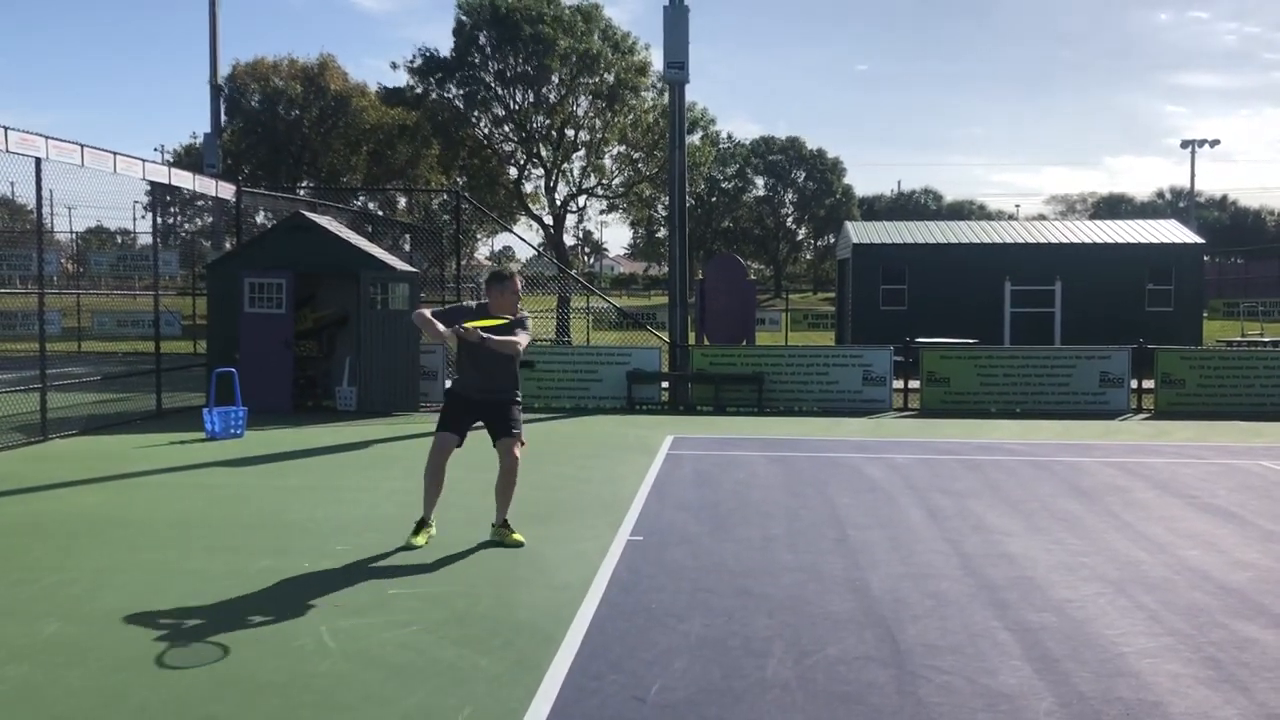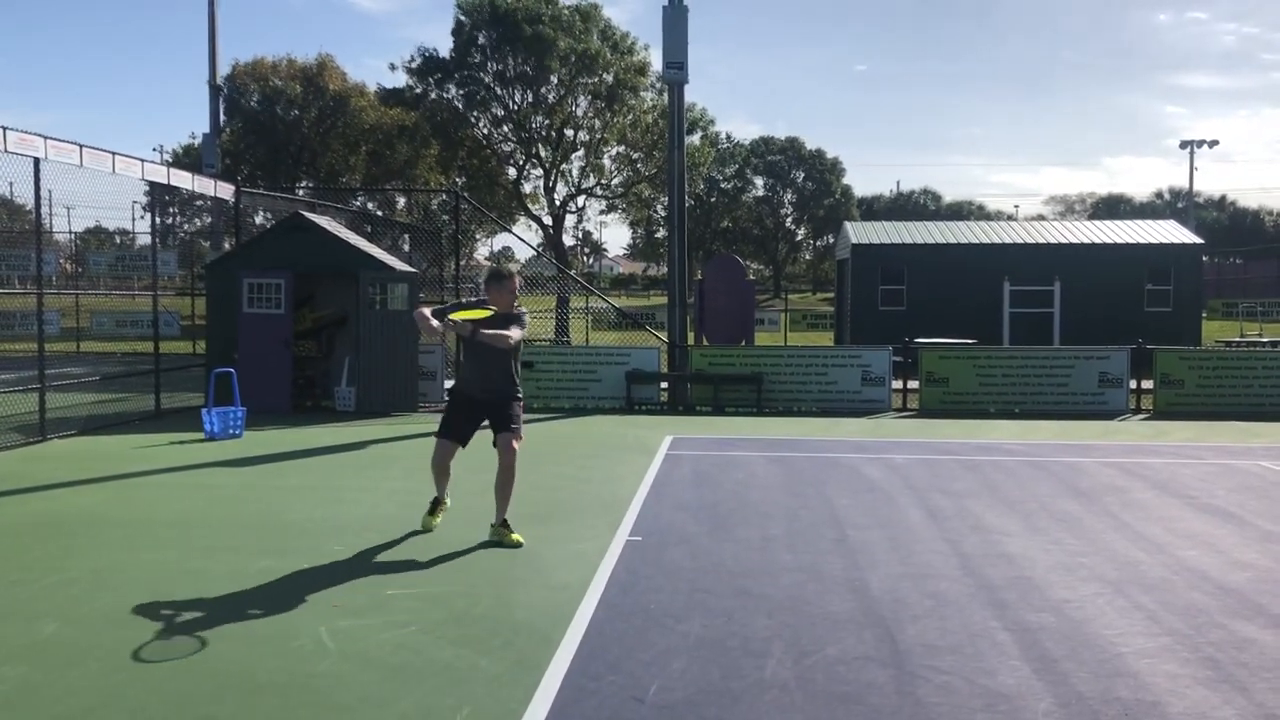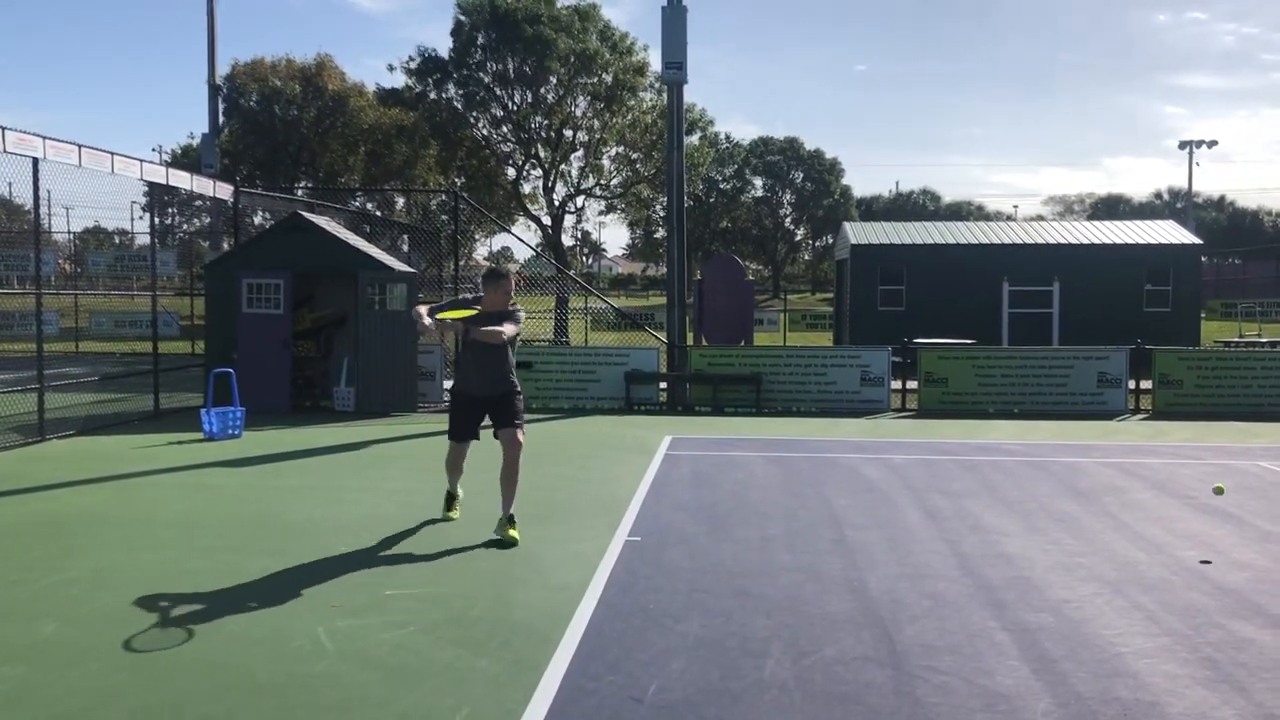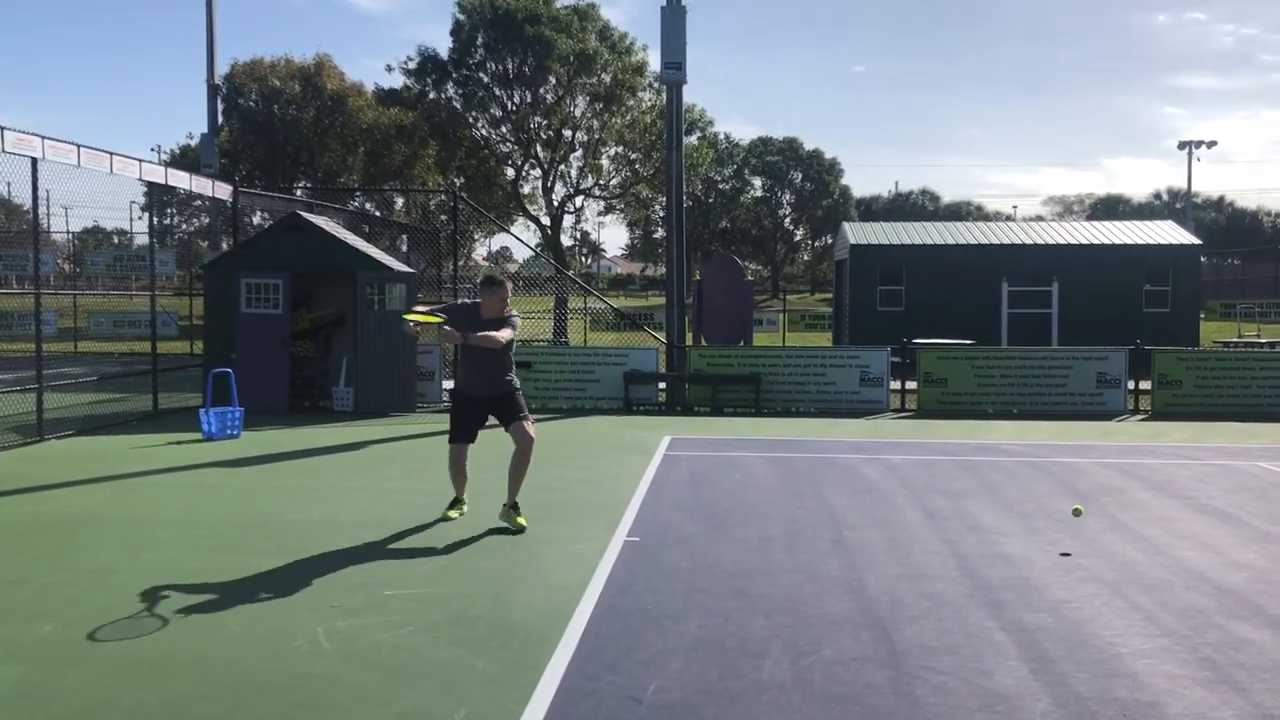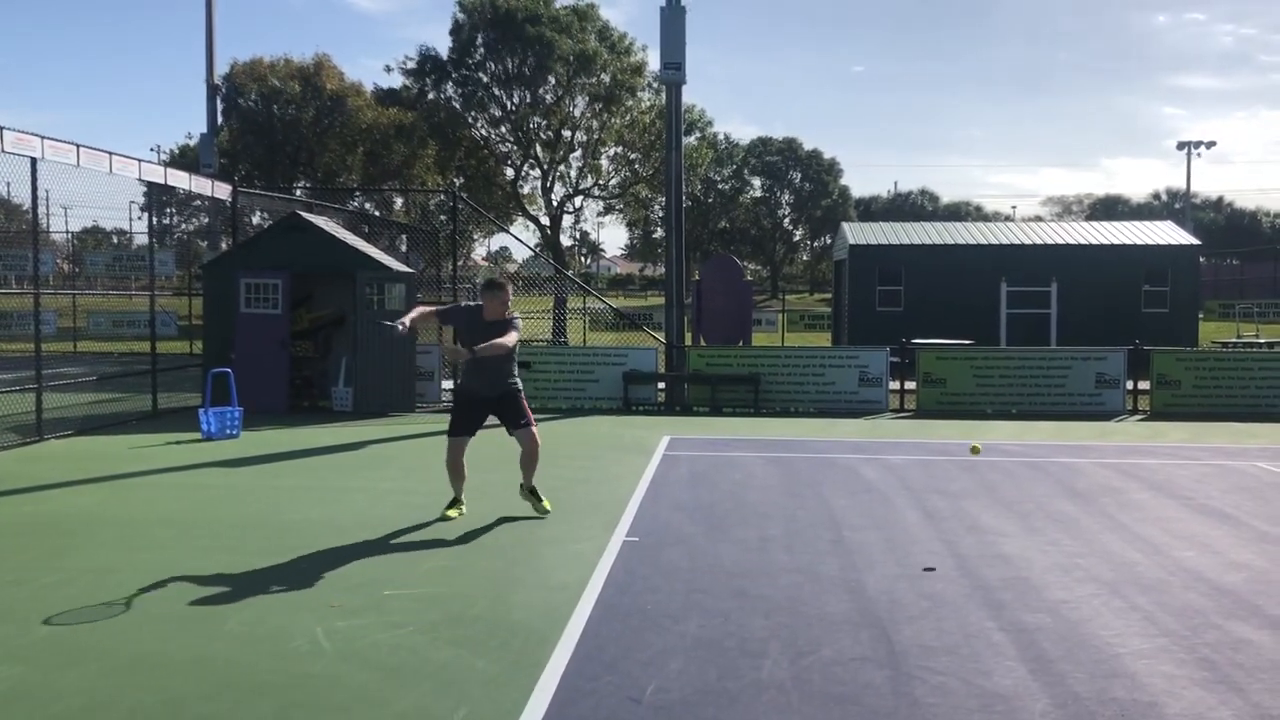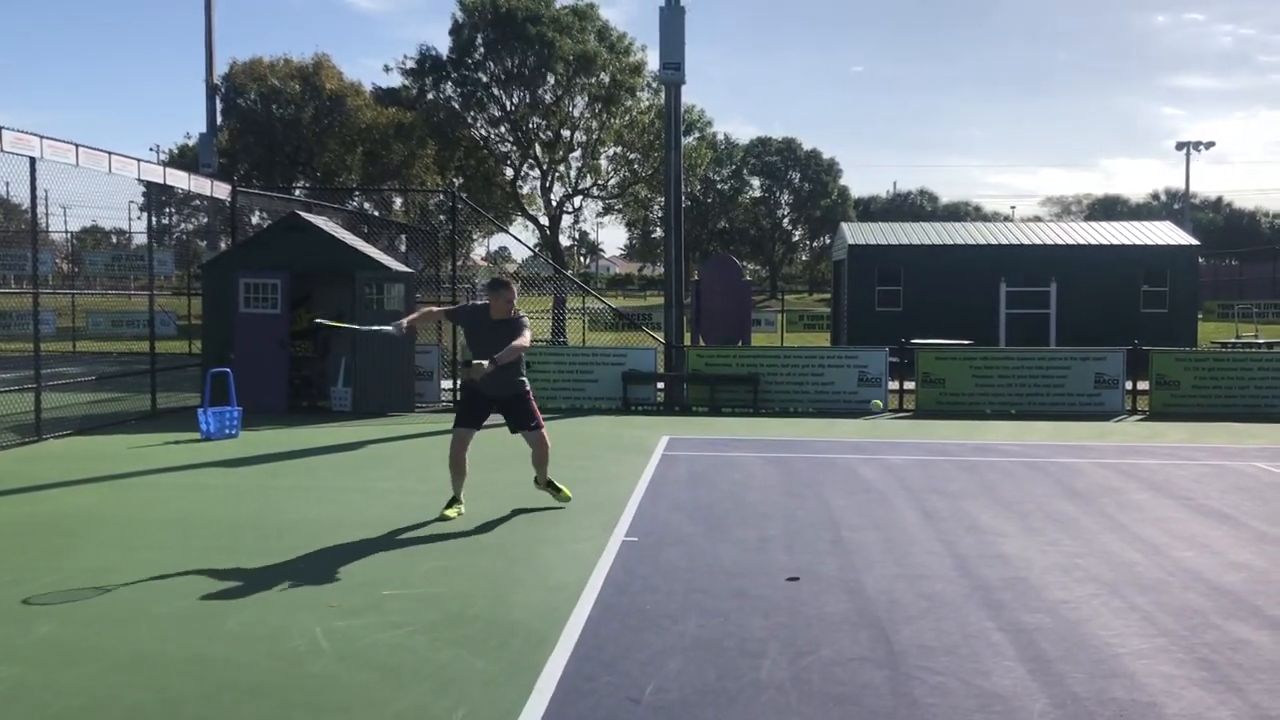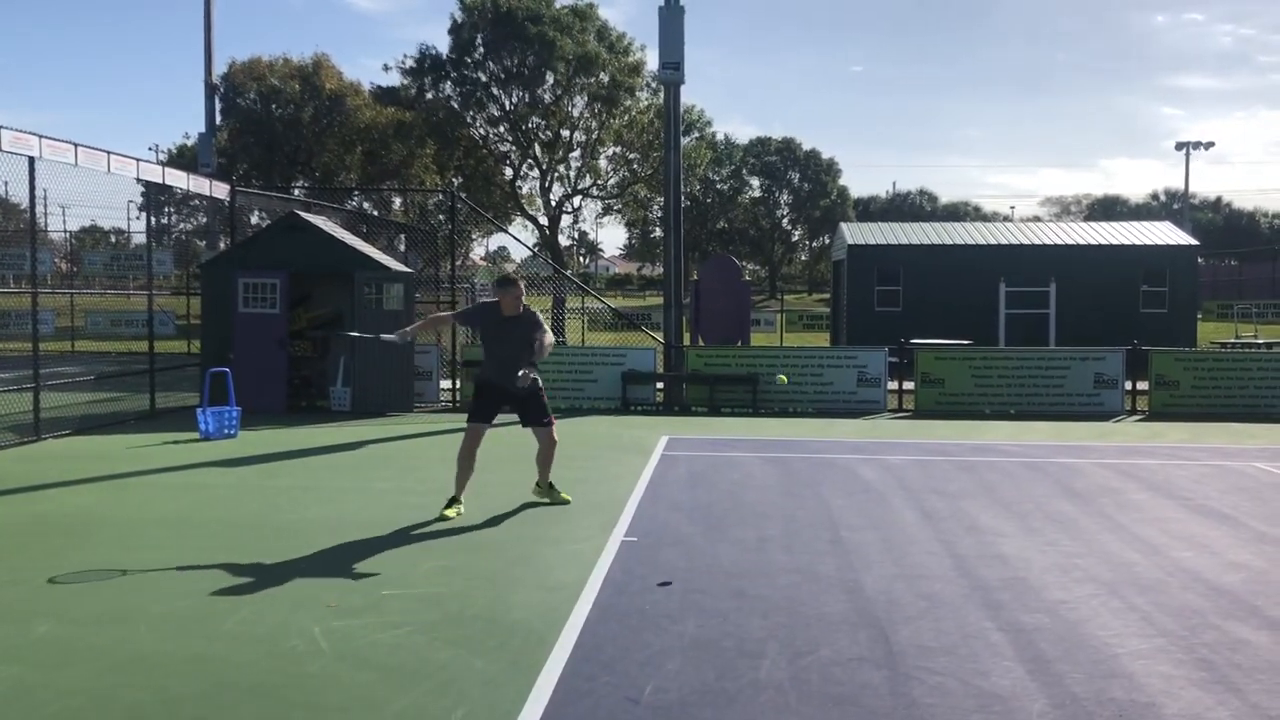
dt=0.1s
person 1, frame 1
left shoulder: (521, 320)
right shoulder: (467, 312)
left elbow: (516, 346)
right elbow: (420, 314)
left wrist: (481, 338)
right wrist: (434, 327)
left hip: (503, 398)
right hip: (463, 395)
left knee: (510, 458)
right knee: (439, 451)
left ankle: (500, 524)
right ankle: (425, 521)
person 1, frame 2
left shoulder: (518, 316)
right shoulder: (467, 308)
left elbow: (509, 339)
right elbow: (421, 312)
left wrist: (470, 332)
right wrist: (430, 324)
left hip: (505, 396)
right hip: (466, 393)
left knee: (509, 452)
right knee: (441, 456)
left ankle: (499, 524)
right ankle: (441, 499)
person 1, frame 3
left shoulder: (514, 313)
right shoulder: (465, 305)
left elbow: (502, 334)
right elbow: (423, 309)
left wrist: (466, 330)
right wrist: (424, 320)
left hip: (504, 391)
right hip: (466, 391)
left knee: (513, 446)
right knee: (456, 453)
left ankle: (506, 520)
right ankle: (453, 491)
person 1, frame 4
left shoulder: (510, 319)
right shoulder: (462, 309)
left elbow: (499, 339)
right elbow: (421, 311)
left wrist: (462, 338)
left hip: (504, 391)
right hip: (467, 393)
left knee: (526, 438)
right knee: (456, 455)
left ankle: (511, 506)
right ankle: (460, 499)
person 1, frame 5
left shoulder: (512, 322)
right shoulder: (464, 313)
left elbow: (506, 344)
right elbow: (426, 311)
left wrist: (470, 353)
right wrist: (407, 320)
left hip: (507, 390)
right hip: (470, 392)
left knee: (531, 441)
right knee: (455, 448)
left ankle: (528, 488)
right ankle: (458, 499)
person 1, frame 6
left shoulder: (519, 321)
right shoulder: (472, 312)
left elbow: (522, 344)
right elbow: (434, 312)
left wrist: (491, 363)
right wrist: (408, 320)
left hip: (514, 390)
right hip: (477, 389)
left knee: (541, 443)
right knee: (458, 443)
left ankle: (543, 480)
right ankle: (457, 498)
person 1, frame 7
left shoulder: (530, 316)
right shoulder: (482, 312)
left elbow: (547, 341)
right elbow: (445, 318)
left wrist: (530, 367)
right wrist: (413, 329)
left hip: (527, 386)
right hip: (491, 384)
left knee: (549, 439)
right knee: (471, 439)
left ankle: (544, 485)
right ankle: (457, 498)
